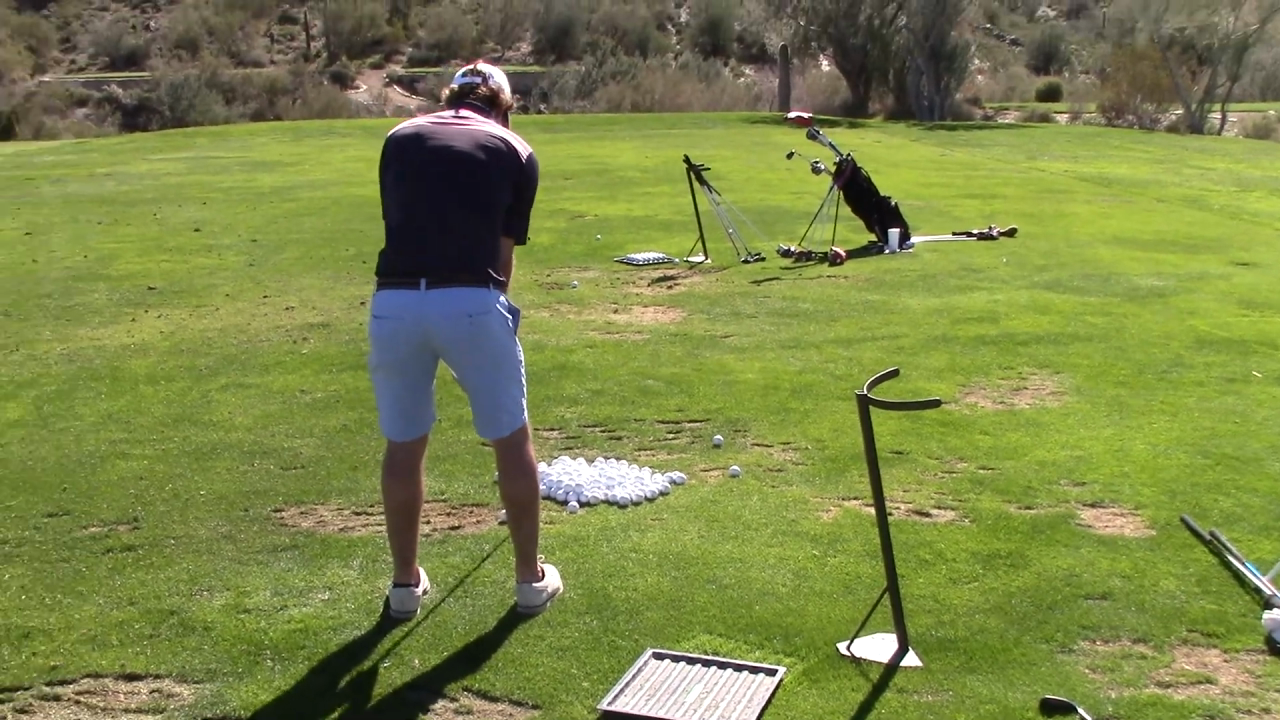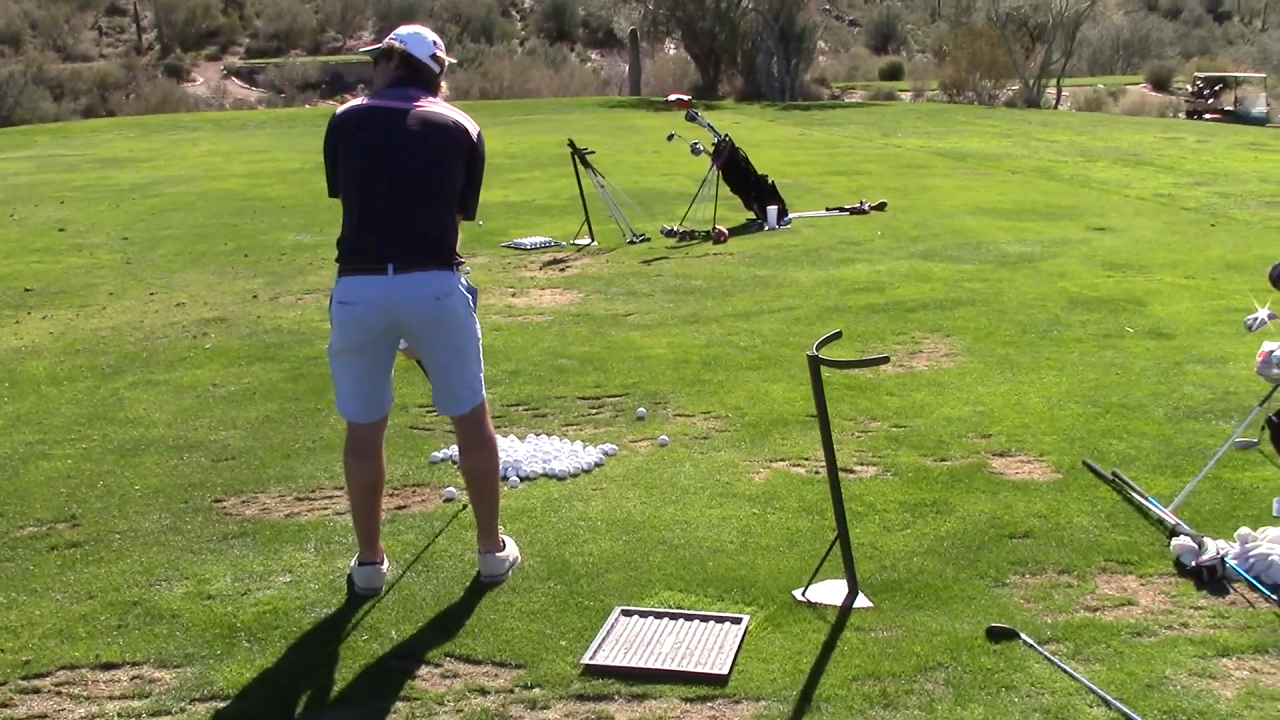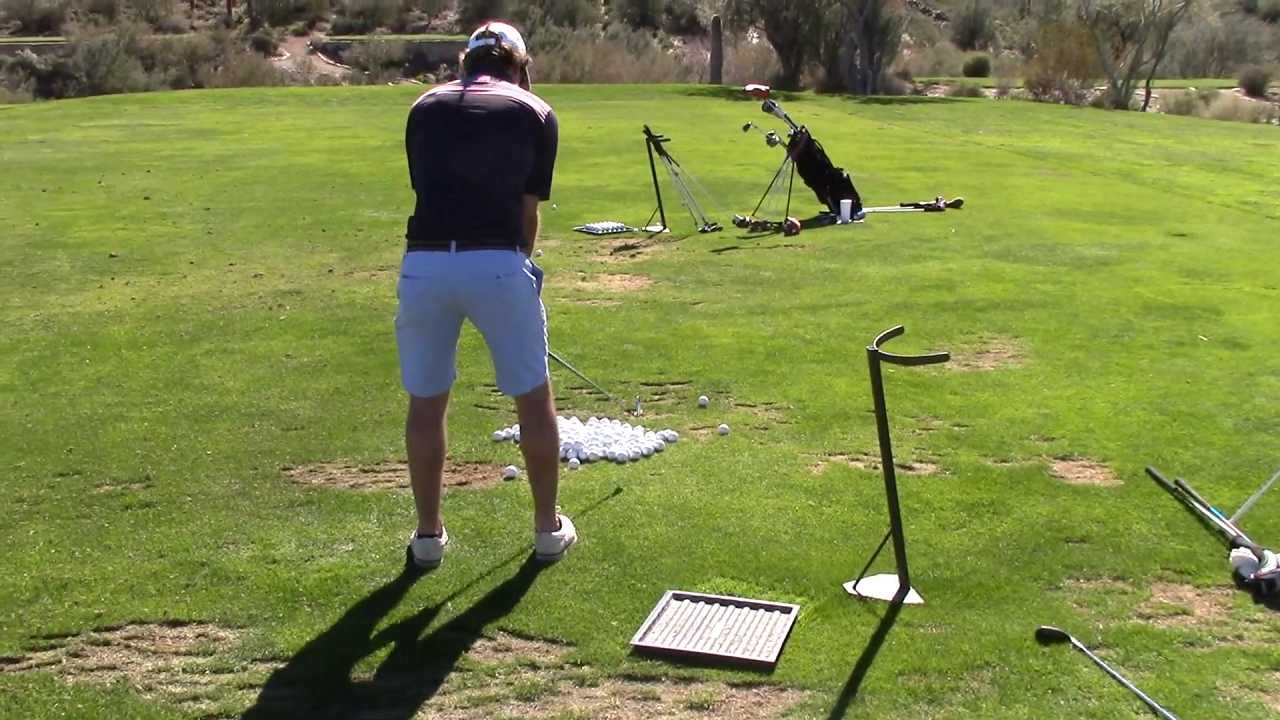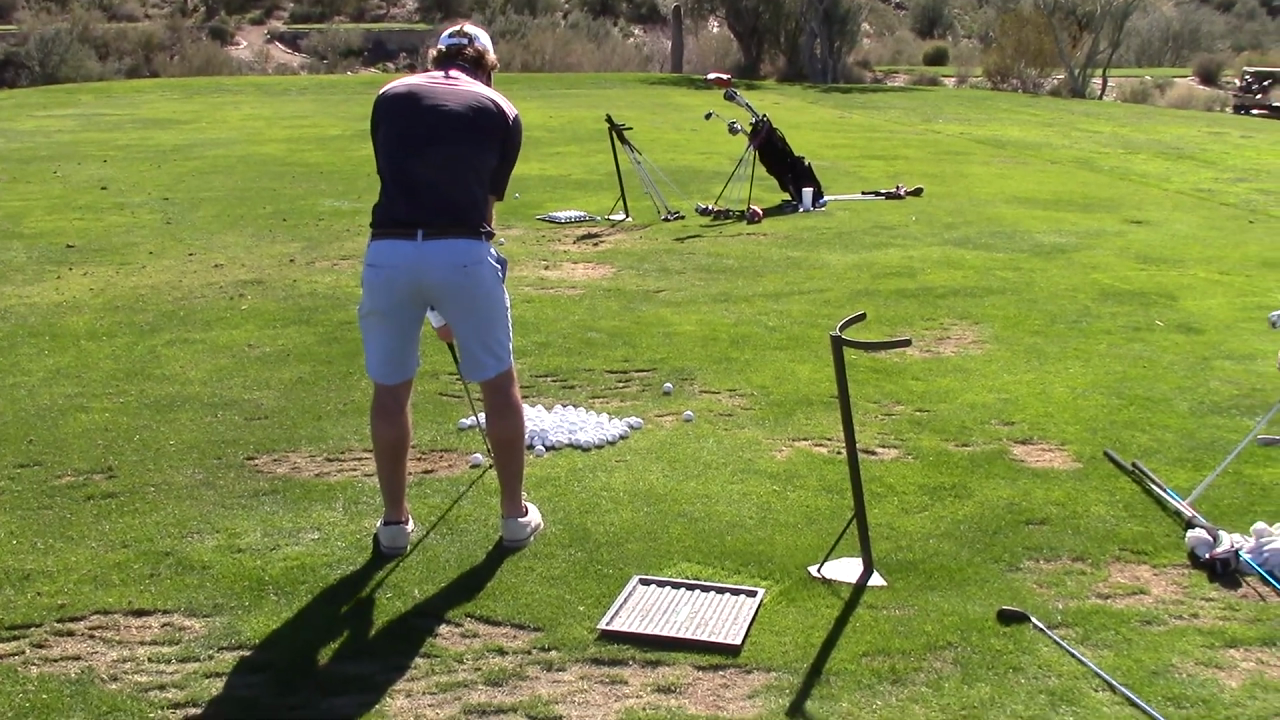
dt=1s
person 1, frame 1
left shoulder: (400, 137)
right shoulder: (516, 151)
left hip: (395, 301)
right hip: (471, 301)
left knee: (403, 445)
right knee: (511, 440)
left ankle: (405, 581)
right ankle: (530, 576)
person 1, frame 2
left shoulder: (346, 120)
right shoulder: (463, 130)
left elbow: (346, 203)
left hip: (359, 286)
right hip: (434, 284)
left knee: (363, 427)
right knee: (470, 416)
left ankle: (370, 560)
right ankle: (491, 547)
person 1, frame 3
left shoulder: (425, 107)
right shoulder: (536, 113)
right elbow: (527, 212)
left hip: (425, 263)
right hip: (497, 264)
left knee: (426, 402)
right knee: (533, 397)
left ankle: (428, 533)
right ankle: (548, 527)
person 1, frame 4
left shoulder: (390, 96)
right shoulder: (502, 111)
right wrist: (453, 310)
left hip: (390, 251)
right hip: (462, 253)
left knee: (389, 389)
right knee: (498, 383)
left ankle: (394, 520)
right ankle: (515, 513)
